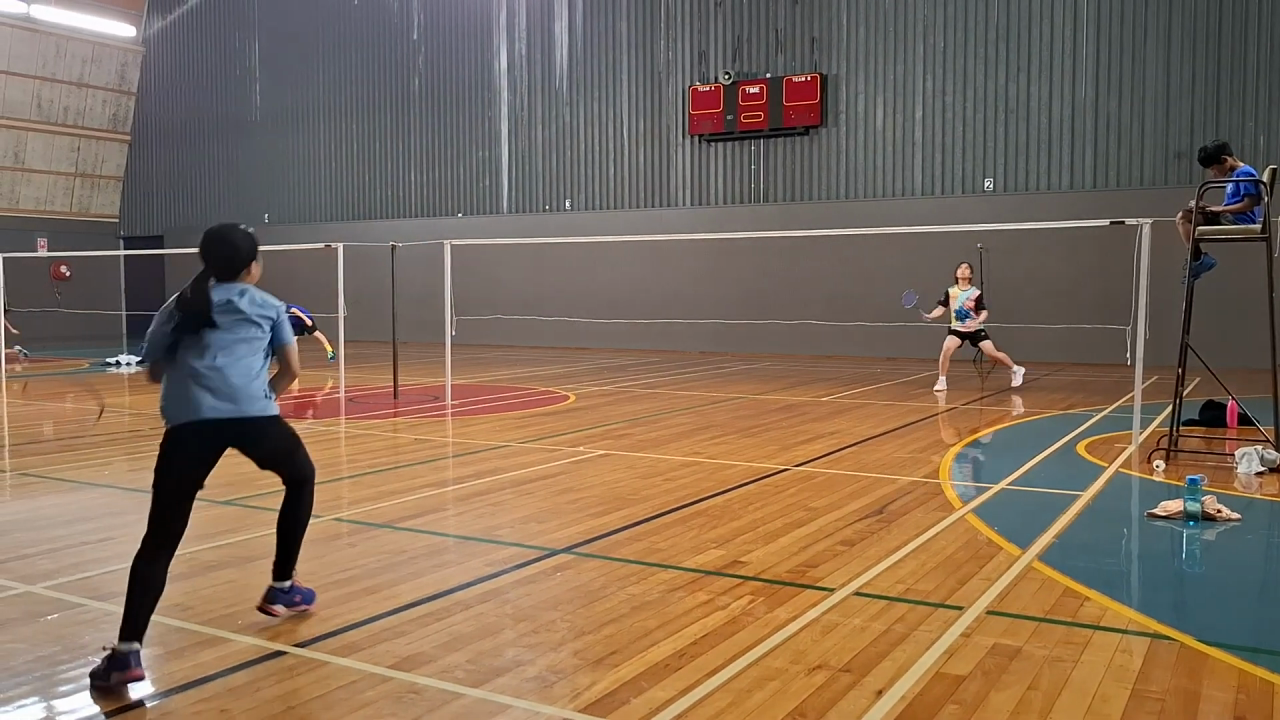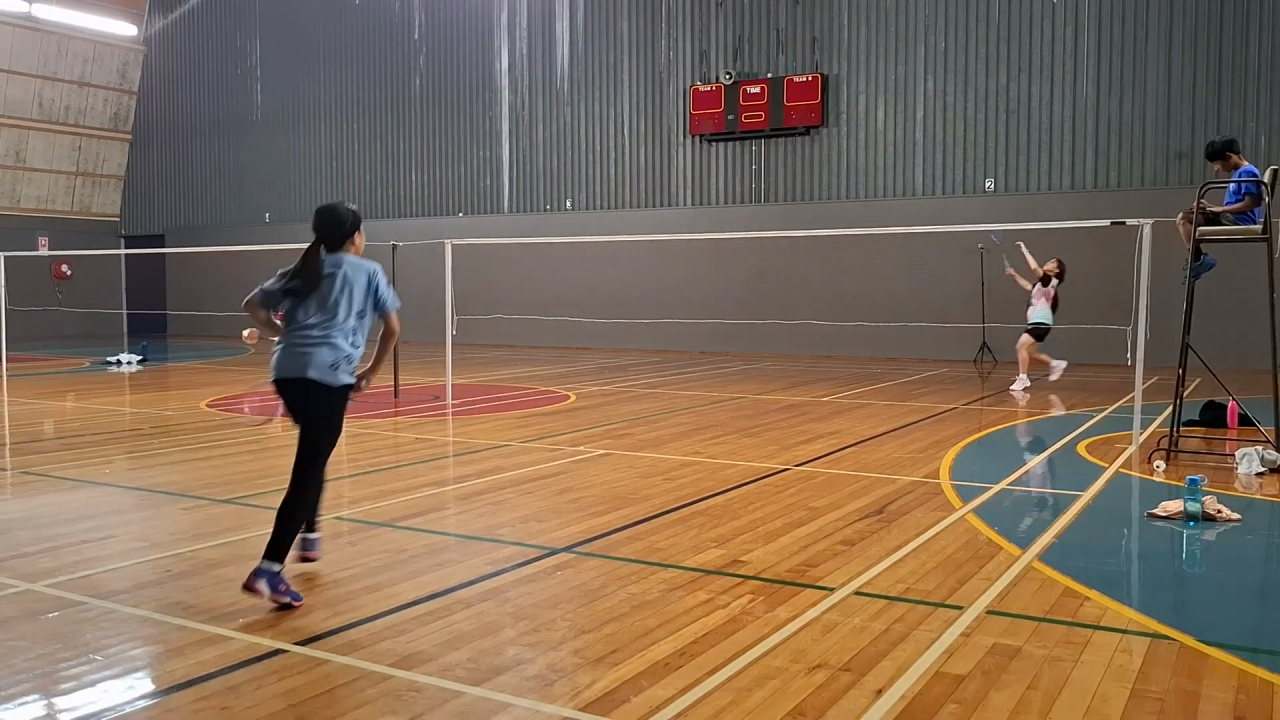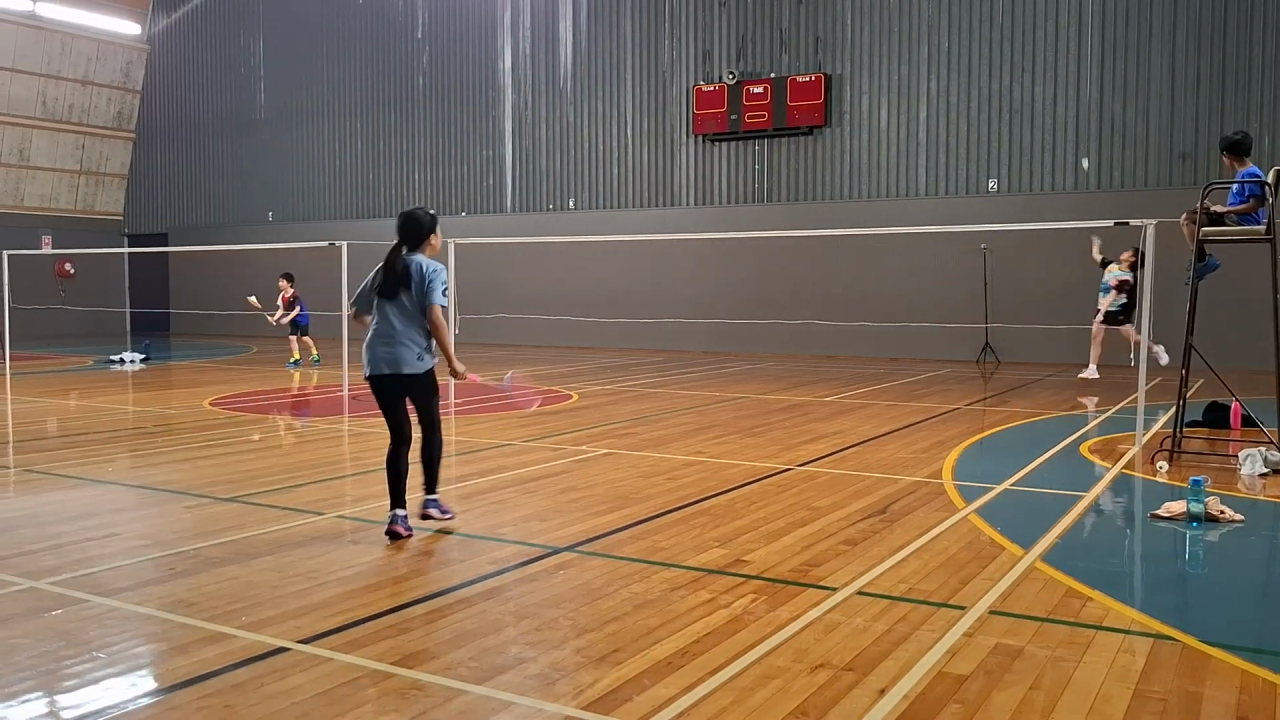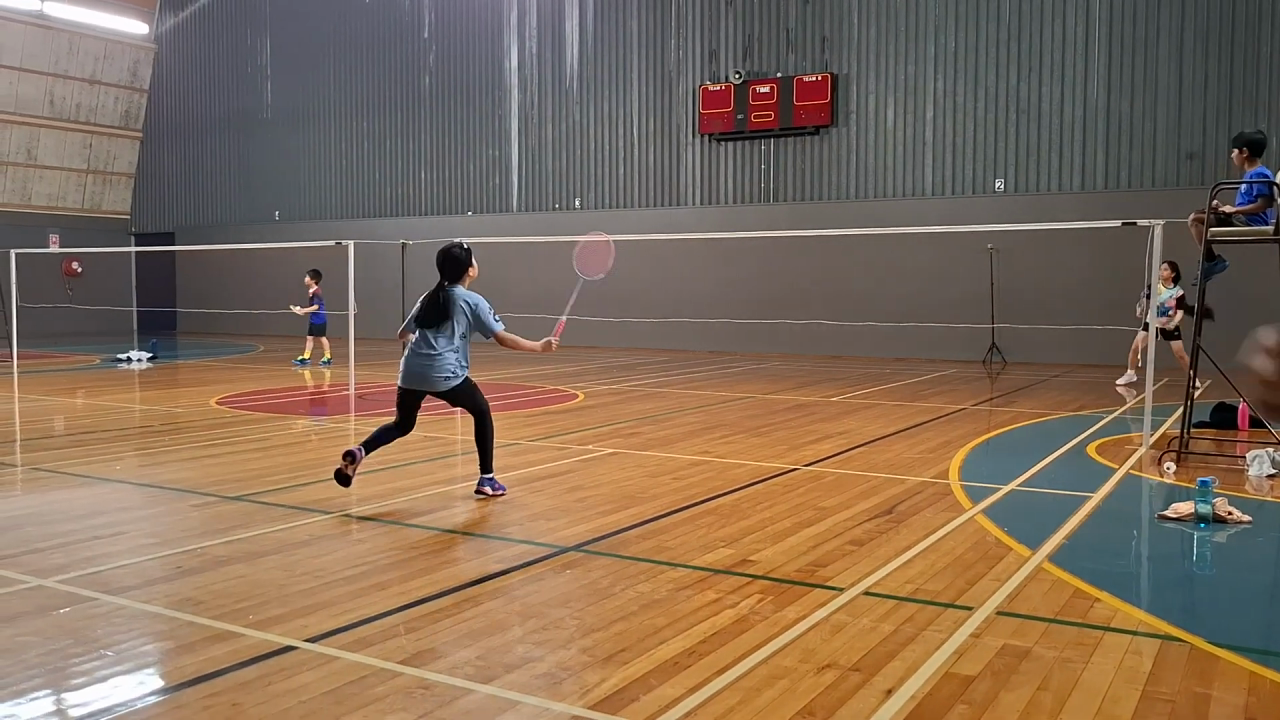
dt=0.4s
person 1, frame 1
left shoulder: (177, 308)
right shoulder: (269, 306)
left elbow: (155, 373)
right elbow: (291, 369)
left hip: (189, 421)
right hip: (253, 414)
left knee: (160, 540)
right knee: (301, 480)
left ankle: (126, 653)
right ankle: (282, 588)
person 1, frame 2
left shoulder: (300, 270)
right shoulder: (369, 271)
left elbow: (252, 304)
right elbow: (392, 328)
right wrist: (370, 372)
left hip: (287, 371)
right hip: (329, 375)
left knee: (312, 457)
right knee: (308, 470)
left ankle: (308, 533)
right ankle: (268, 570)
person 1, frame 3
left shoulder: (383, 270)
right shoulder: (433, 270)
left elbow: (358, 313)
right elbow: (434, 317)
right wrist: (453, 362)
left hip: (378, 364)
right hip: (415, 362)
left knee: (399, 436)
right knee: (431, 429)
left ankle: (398, 515)
right ankle: (430, 499)
person 1, frame 4
left shoulder: (429, 299)
right shoulder: (473, 301)
left elbow: (403, 334)
right elbow: (502, 338)
right wrist: (540, 346)
left hip: (410, 373)
right hip: (446, 374)
left knee: (402, 425)
right knee: (482, 412)
left ankle: (359, 452)
right ankle: (487, 478)
